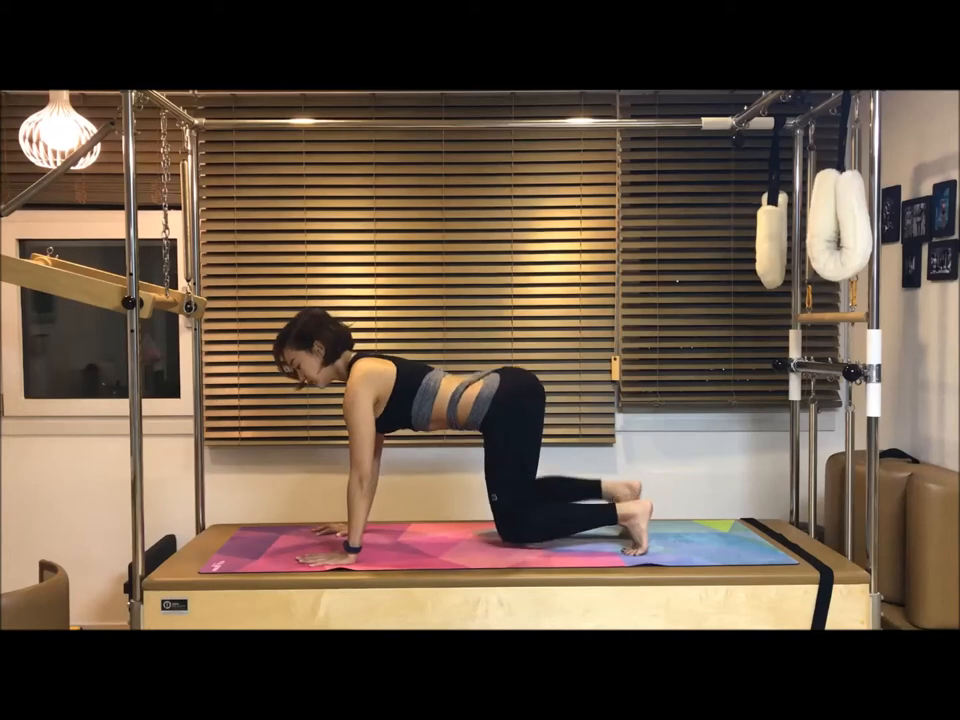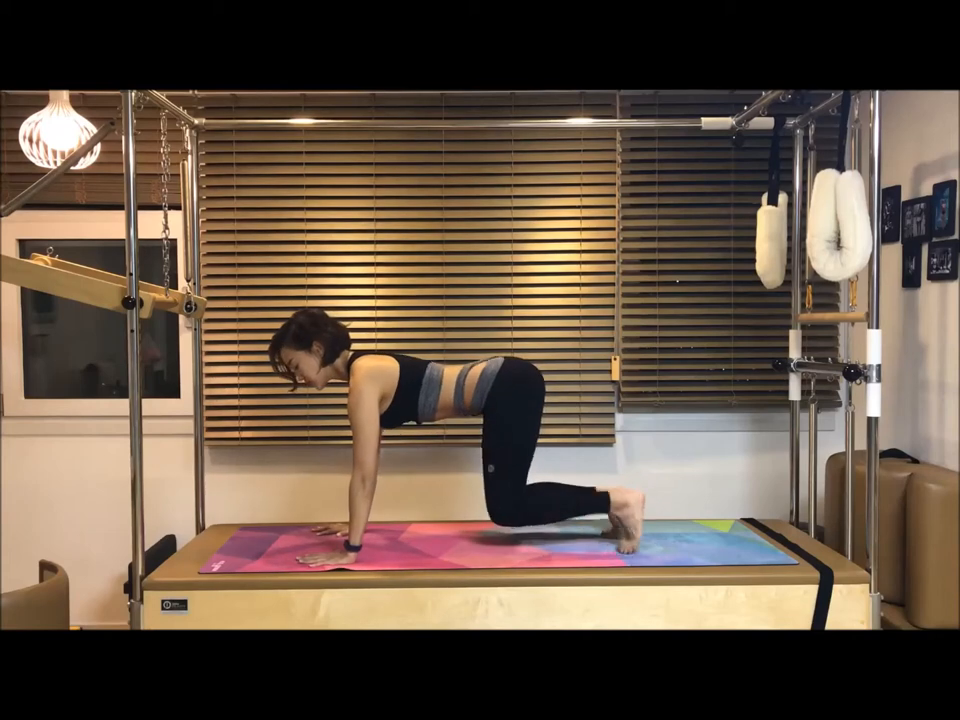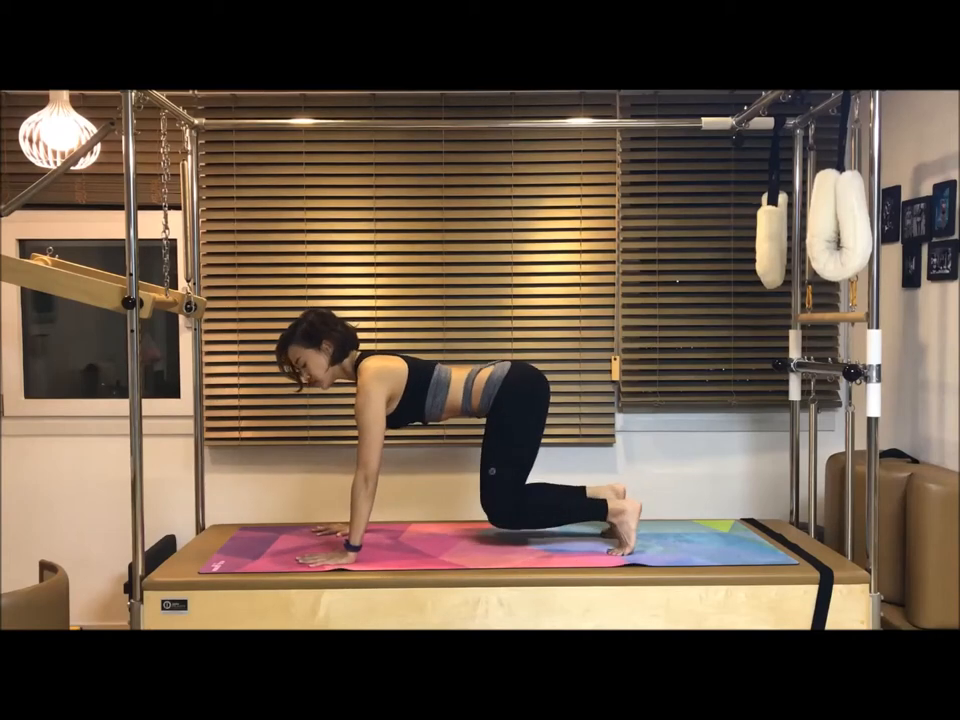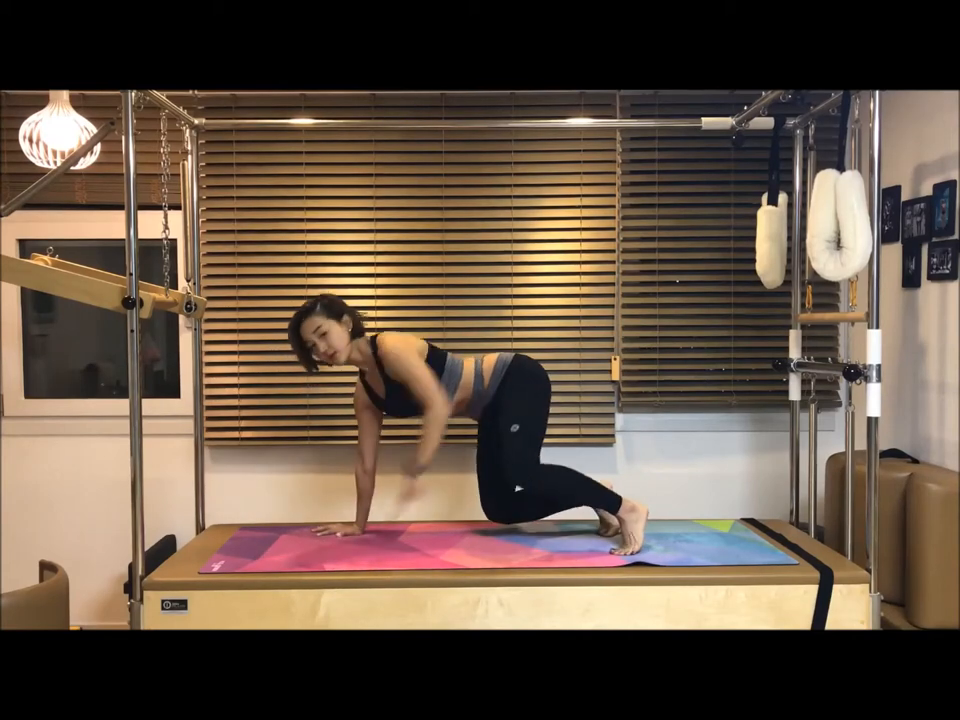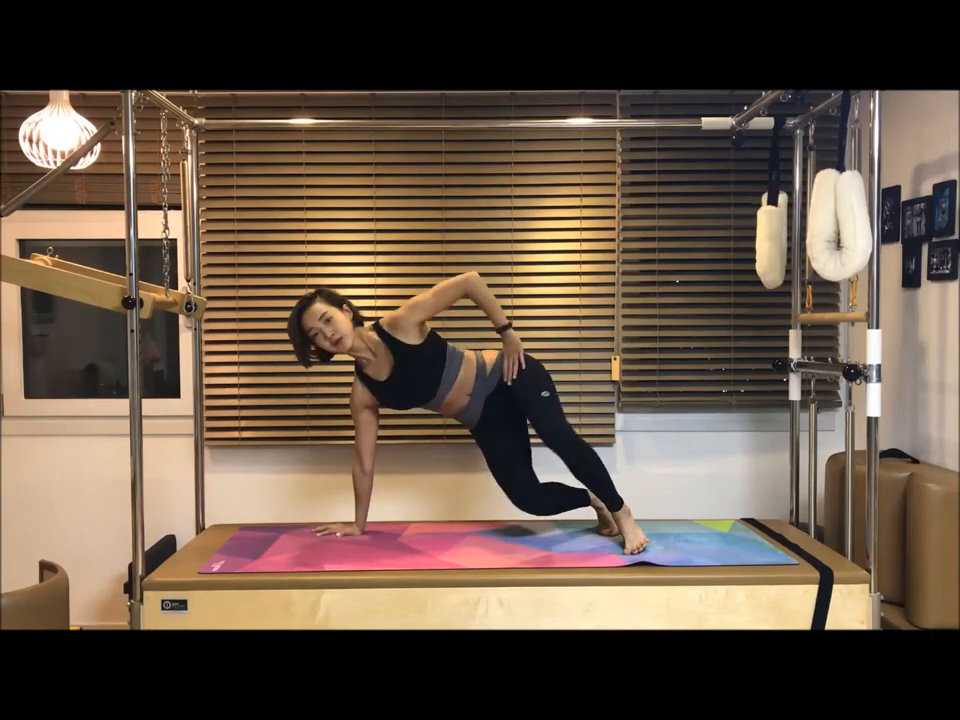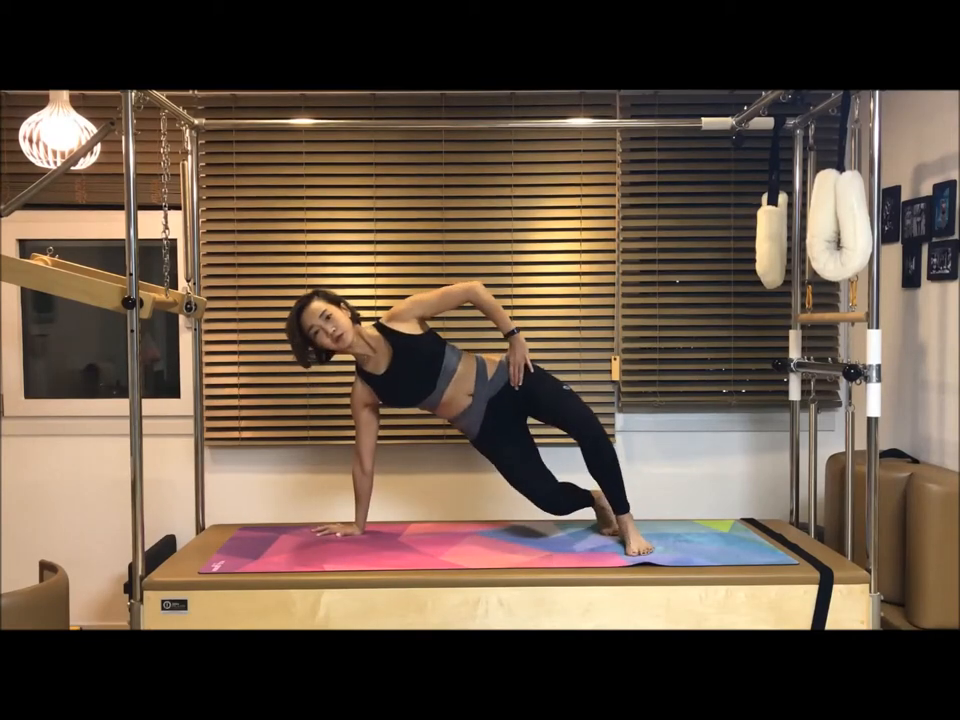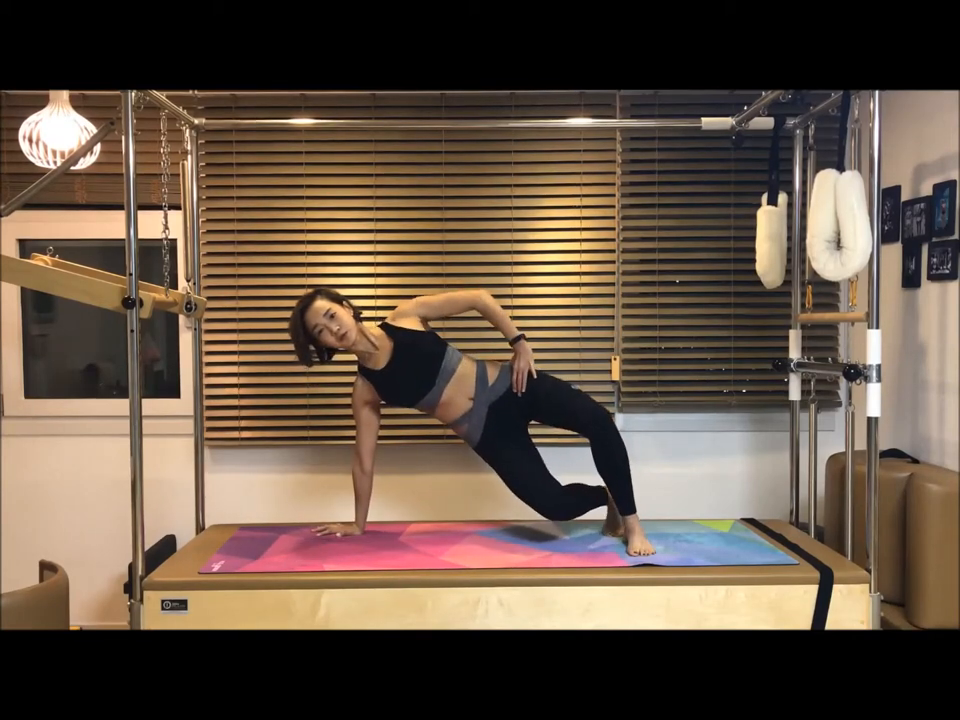
dt=0.4s
person 1, frame 1
left shoulder: (358, 386)
right shoulder: (369, 373)
left elbow: (361, 473)
right elbow: (372, 462)
left wrist: (350, 549)
right wrist: (355, 525)
left hip: (508, 406)
right hip: (509, 391)
left knee: (514, 527)
right knee: (512, 492)
left ankle: (627, 512)
right ankle: (612, 490)
person 1, frame 2
left shoulder: (362, 380)
right shoulder: (367, 371)
left elbow: (364, 472)
right elbow: (368, 465)
left wrist: (351, 548)
right wrist: (355, 524)
left hip: (510, 387)
right hip: (507, 383)
left knee: (505, 507)
right knee: (506, 494)
left ankle: (619, 502)
right ankle: (612, 498)
person 1, frame 3
left shoulder: (371, 379)
right shoulder: (371, 373)
left elbow: (367, 472)
right elbow: (367, 468)
left wrist: (350, 548)
right wrist: (355, 524)
left hip: (518, 389)
right hip: (508, 391)
left knee: (503, 509)
right knee: (500, 503)
left ankle: (617, 509)
right ankle: (603, 494)
person 1, frame 4
left shoulder: (391, 349)
right shoulder: (364, 391)
left elbow: (439, 409)
right elbow: (366, 460)
left wrist: (414, 470)
right wrist: (359, 523)
left hip: (515, 377)
right hip: (492, 403)
left knee: (521, 466)
right knee: (499, 509)
left ankle: (626, 509)
right ankle: (594, 499)
person 1, frame 5
left shoulder: (401, 323)
right shoulder: (363, 391)
left elbow: (470, 280)
right elbow: (364, 461)
left wrist: (507, 331)
right wrist: (358, 523)
left hip: (510, 375)
right hip: (486, 419)
left knee: (556, 434)
right knee: (529, 499)
left ankle: (621, 513)
right ankle: (594, 498)
person 1, frame 6
left shoulder: (402, 317)
right shoulder: (364, 391)
left elbow: (473, 290)
right elbow: (364, 461)
left wrist: (514, 336)
right wrist: (358, 523)
left hip: (509, 381)
right hip: (487, 427)
left knee: (584, 424)
right knee: (550, 498)
left ankle: (625, 521)
right ankle: (594, 500)
person 1, frame 7
left shoulder: (405, 316)
right shoulder: (365, 389)
left elbow: (479, 298)
right elbow: (364, 460)
left wrist: (519, 342)
right wrist: (358, 523)
left hip: (509, 386)
right hip: (488, 432)
left knee: (597, 420)
right knee: (553, 505)
left ankle: (631, 521)
right ankle: (607, 496)
